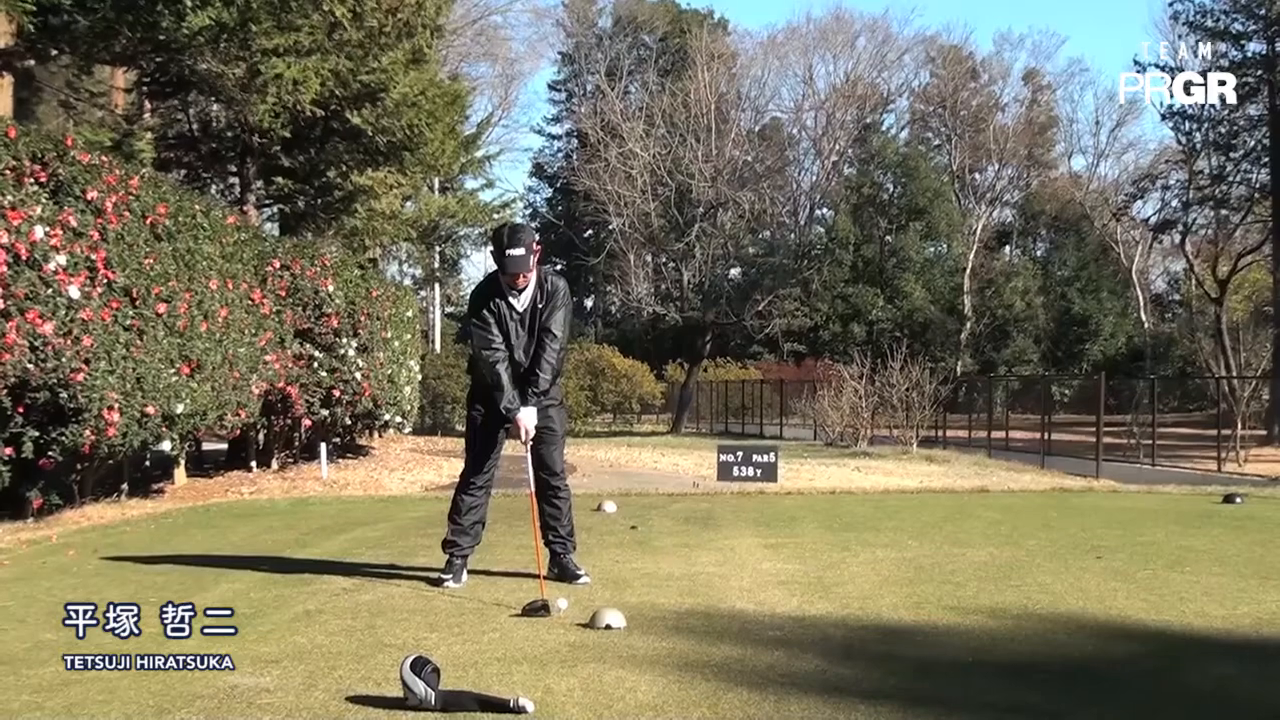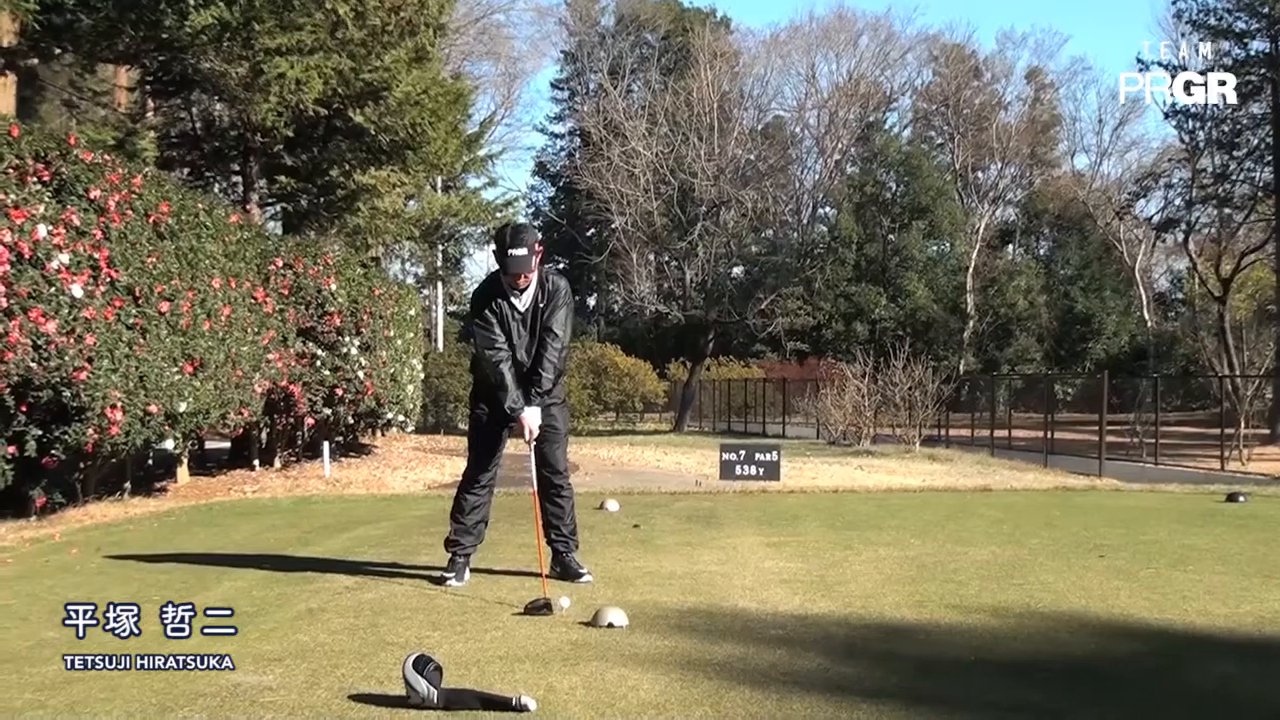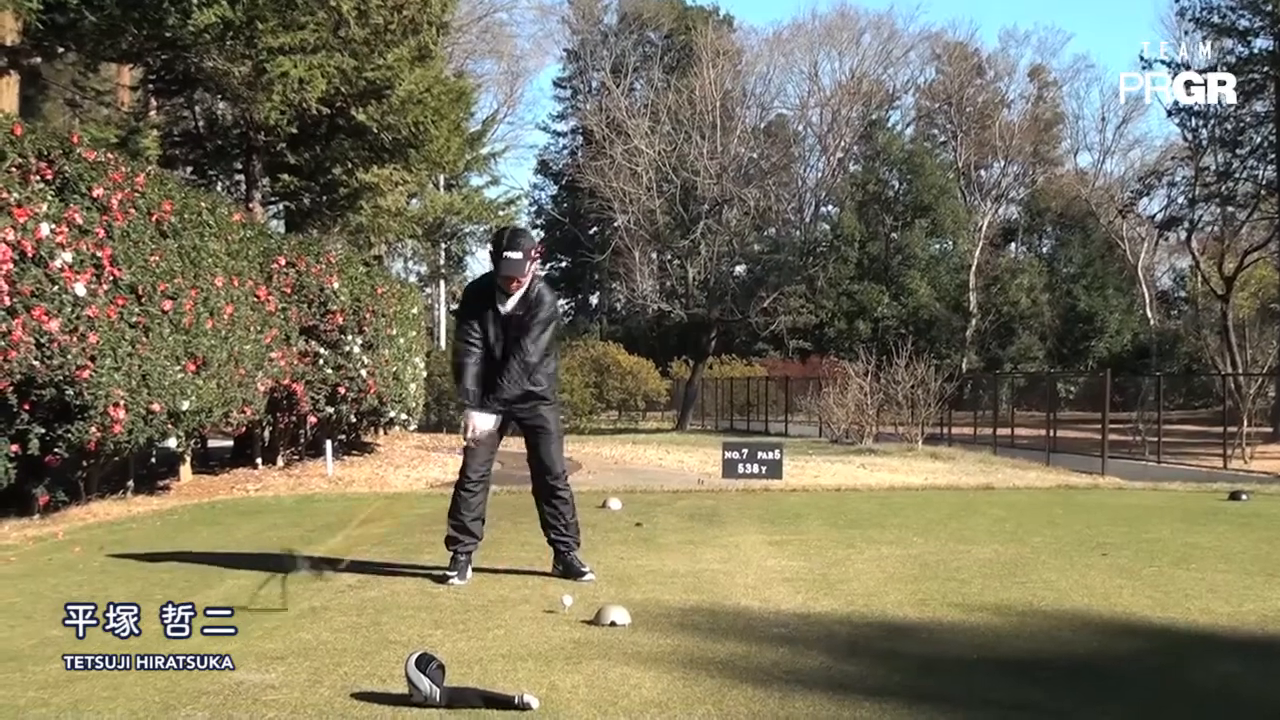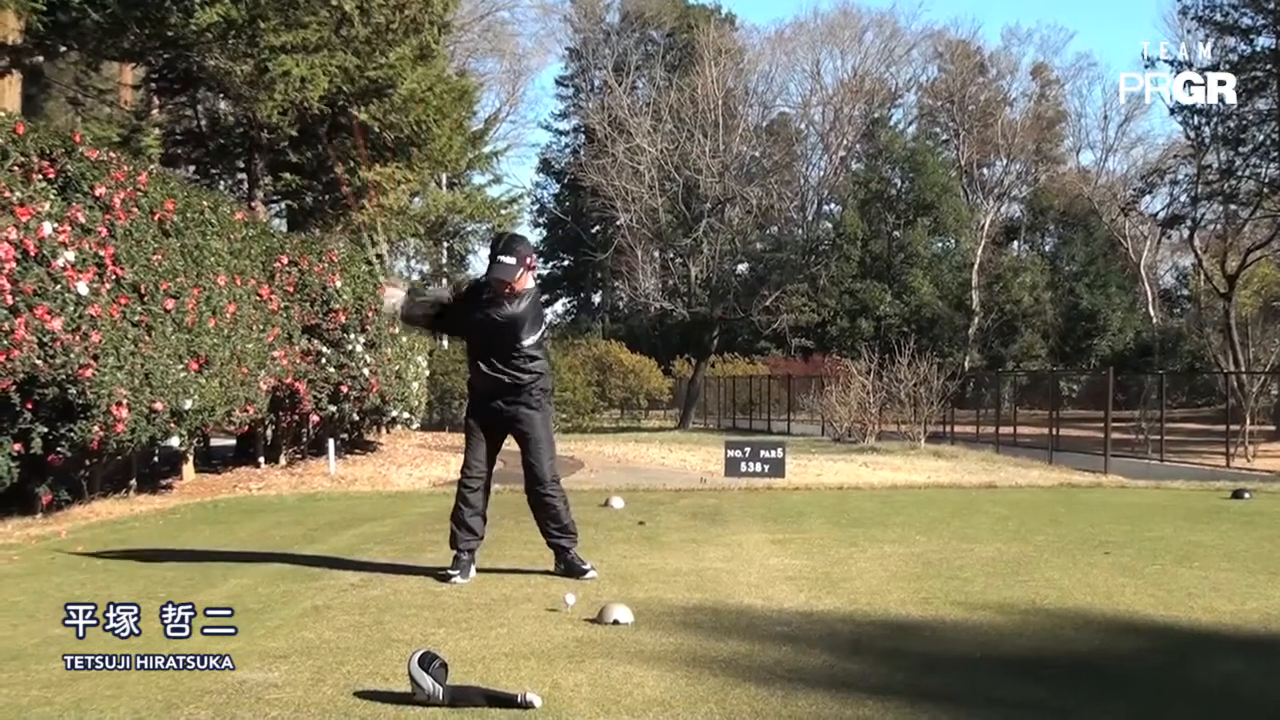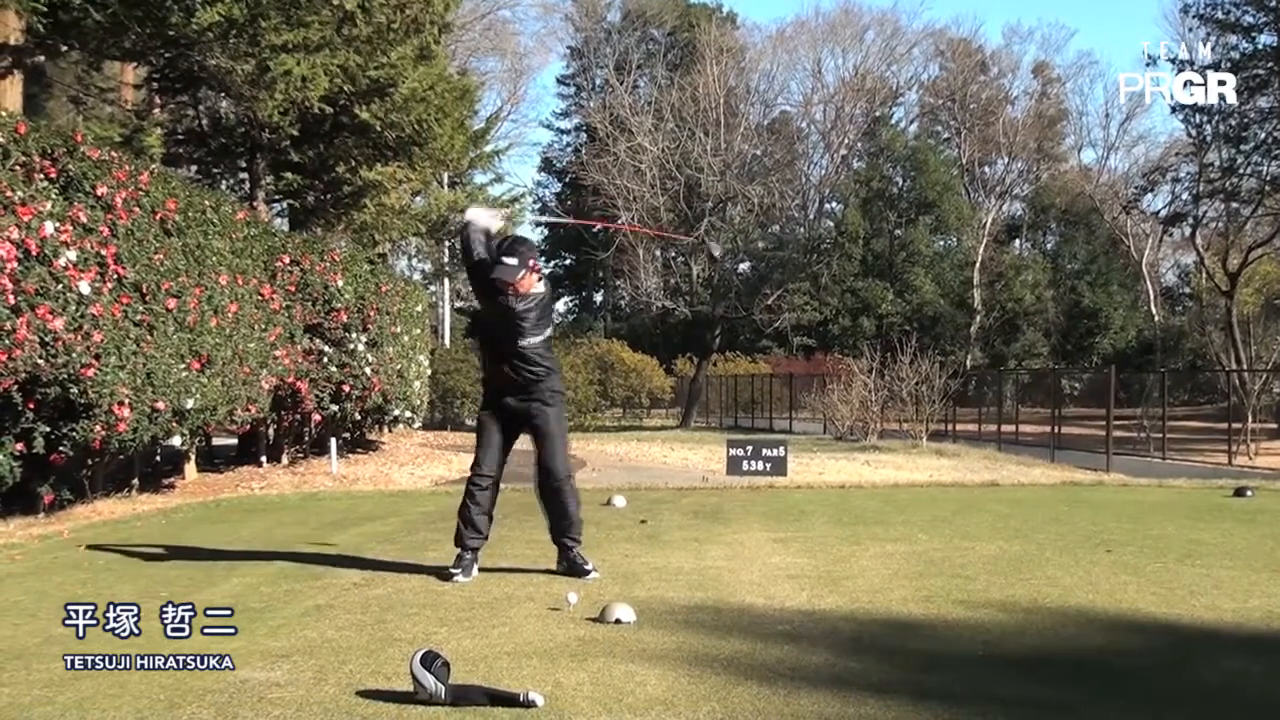
dt=0.3s
person 1, frame 1
left shoulder: (555, 289)
right shoulder: (484, 296)
left elbow: (551, 350)
right elbow: (491, 357)
left wrist: (530, 402)
right wrist: (513, 408)
left hip: (543, 395)
right hip: (493, 396)
left knee: (553, 476)
right knee: (476, 475)
left ankle: (561, 556)
right ankle: (457, 556)
person 1, frame 2
left shoulder: (556, 289)
right shoulder: (486, 296)
left elbow: (553, 349)
right elbow: (494, 357)
left wrist: (534, 402)
right wrist: (517, 408)
left hip: (545, 394)
right hip: (495, 395)
left knee: (555, 474)
right knee: (479, 474)
left ankle: (564, 555)
right ankle: (459, 555)
person 1, frame 3
left shoulder: (543, 302)
right shoulder: (478, 292)
left elbow: (522, 361)
right elbow: (469, 352)
left wrist: (492, 408)
right wrist: (474, 407)
left hip: (535, 396)
right hip: (486, 398)
left knee: (552, 474)
right knee: (473, 473)
left ankle: (566, 554)
right ankle: (461, 554)
person 1, frame 4
left shoulder: (518, 309)
right shoulder: (489, 287)
left elbow: (455, 321)
right elbow: (452, 301)
left wrist: (407, 307)
right wrist: (410, 299)
left hip: (526, 398)
right hip: (486, 397)
left knee: (542, 478)
right knee: (474, 475)
left ankle: (566, 552)
right ankle: (464, 553)
person 1, frame 5
left shoulder: (524, 306)
right shoulder: (507, 287)
left elbow: (478, 268)
left wrist: (474, 228)
right wrist: (486, 228)
left hip: (540, 396)
right hip: (499, 396)
left knee: (554, 476)
right knee: (483, 472)
left ankle: (570, 551)
right ankle: (467, 551)
